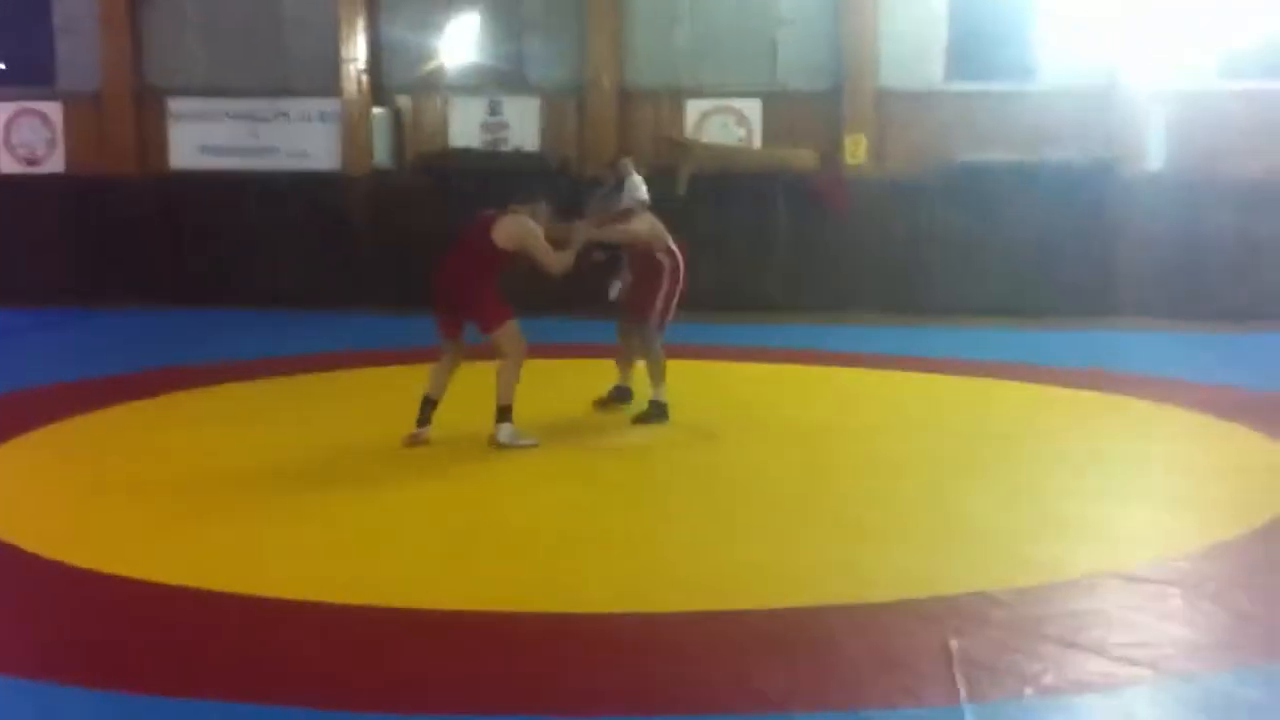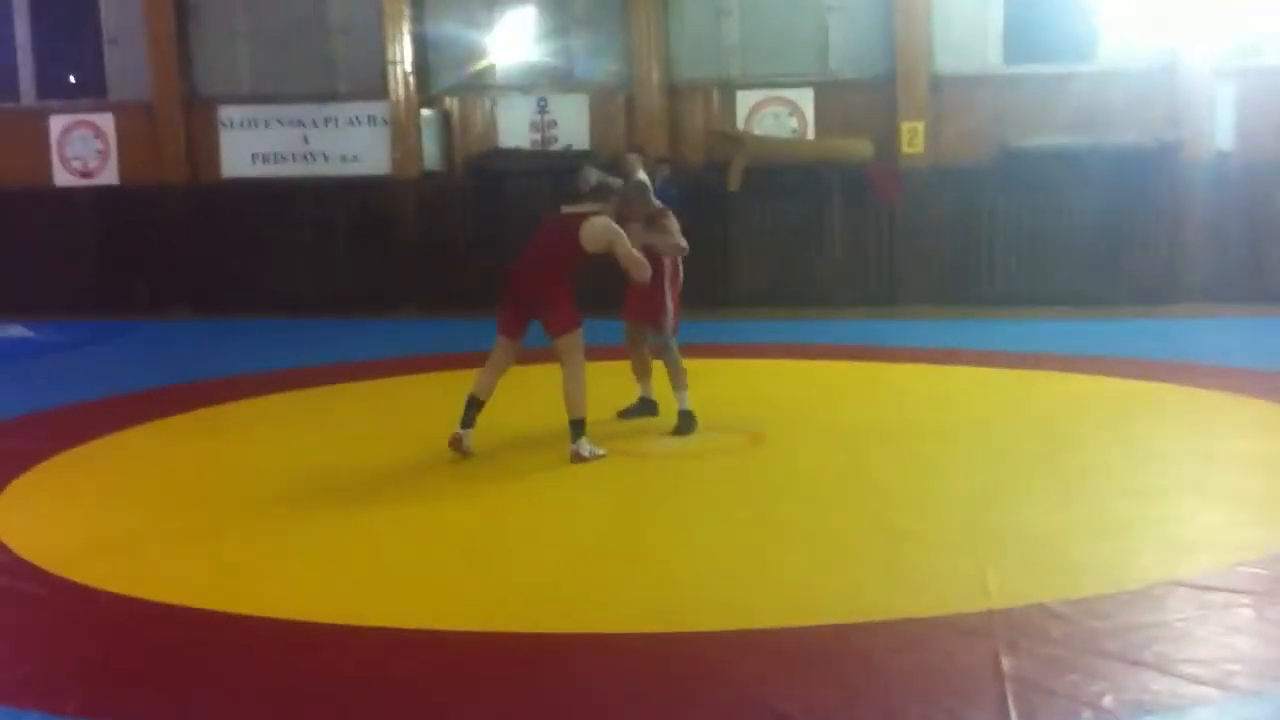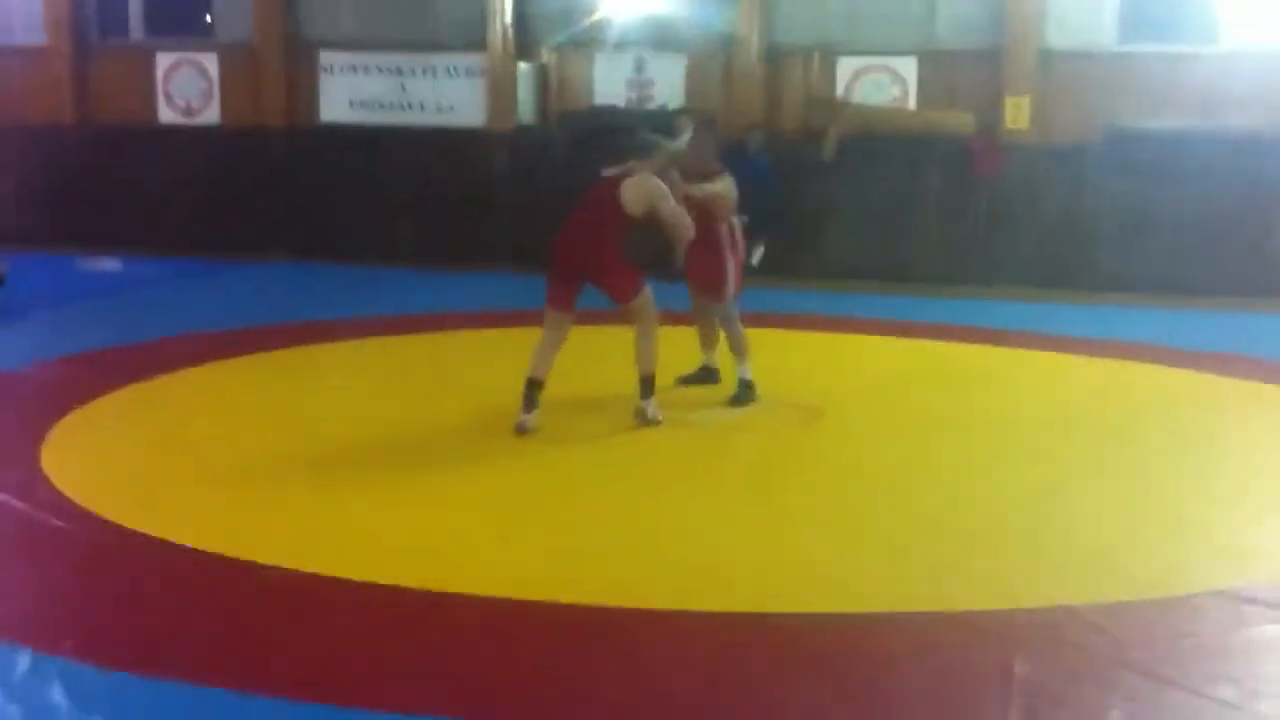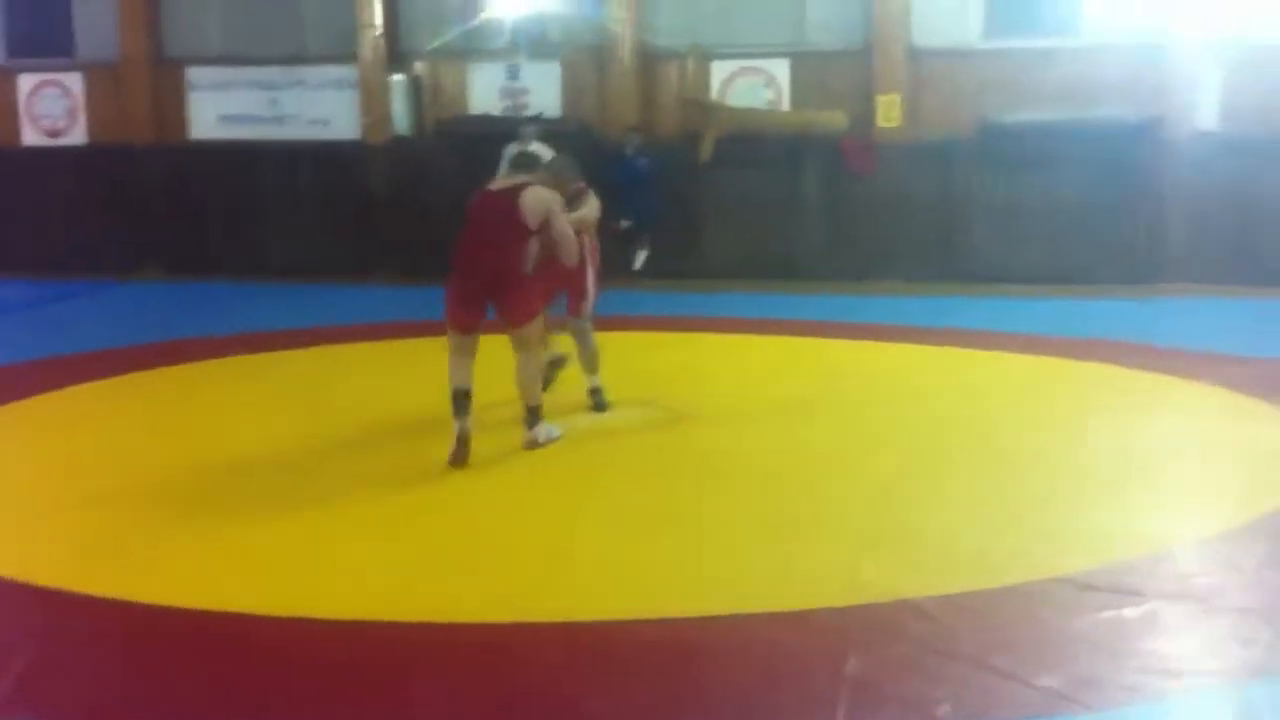
dt=0.5s
person 1, frame 1
left shoulder: (491, 217)
right shoulder: (525, 225)
right elbow: (556, 266)
right wrist: (576, 243)
left hip: (444, 282)
right hip: (475, 286)
left knee: (451, 354)
right knee: (514, 351)
left ankle: (422, 427)
right ankle: (503, 429)
person 1, frame 2
left shoulder: (561, 214)
right shoulder: (608, 227)
right elbow: (642, 274)
right wrist: (632, 251)
left hip: (519, 282)
right hip: (551, 288)
left knee: (499, 360)
right knee: (574, 362)
left ankle: (465, 430)
right ankle: (579, 444)
person 1, frame 3
left shoulder: (604, 176)
right shoulder: (652, 186)
right elbow: (686, 235)
right wrist: (673, 207)
left hip: (566, 250)
right hip: (602, 254)
left knee: (552, 334)
right knee: (646, 317)
left ankle: (528, 413)
right ankle: (647, 402)
person 1, frame 4
left shoulder: (481, 195)
right shoulder: (546, 197)
right elbow: (570, 258)
right wrist: (543, 232)
left hip: (466, 270)
right hip: (507, 272)
left knee: (461, 352)
right knee: (529, 346)
left ankle: (462, 424)
right ankle: (535, 427)
person 2, frame 1
left shoulder: (640, 220)
right shoulder: (627, 218)
left elbow: (625, 232)
left wrist: (591, 234)
left hip: (665, 275)
right hip: (644, 277)
left knee: (648, 336)
right knee: (627, 326)
left ankle: (659, 404)
right ankle: (623, 388)
person 2, frame 2
left shoulder: (664, 218)
left elbow: (680, 247)
left wrist: (648, 239)
left hip: (662, 279)
right hip: (640, 278)
left knee: (665, 344)
right knee: (635, 339)
left ankle: (686, 411)
right ankle: (647, 399)
person 2, frame 3
left shoulder: (723, 183)
right shoulder: (691, 175)
left elbow: (704, 193)
left wrist: (680, 189)
left hip: (723, 249)
right hip: (700, 247)
left knee: (726, 313)
right knee: (701, 309)
left ankle: (746, 381)
right ankle: (709, 367)
person 2, frame 4
left shoulder: (587, 200)
left elbow: (581, 219)
left hip: (579, 263)
right hip: (551, 259)
left knee: (579, 327)
left ankle: (595, 387)
right ankle: (554, 357)
